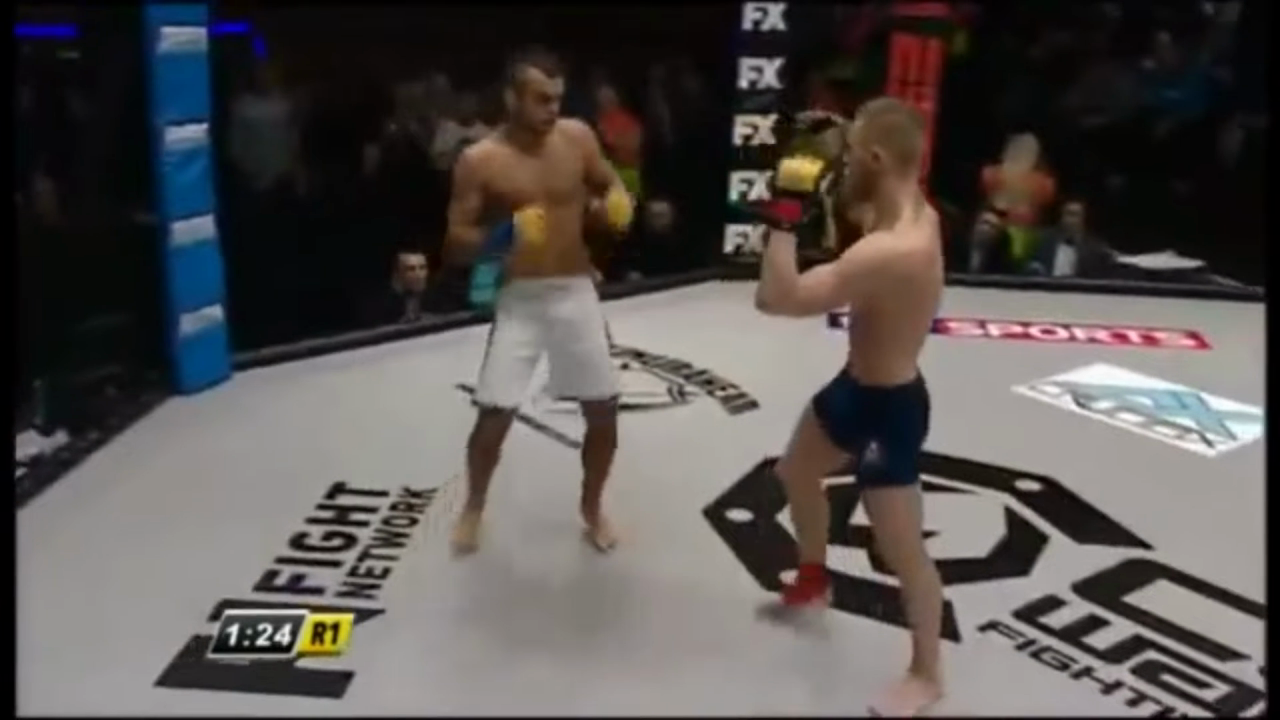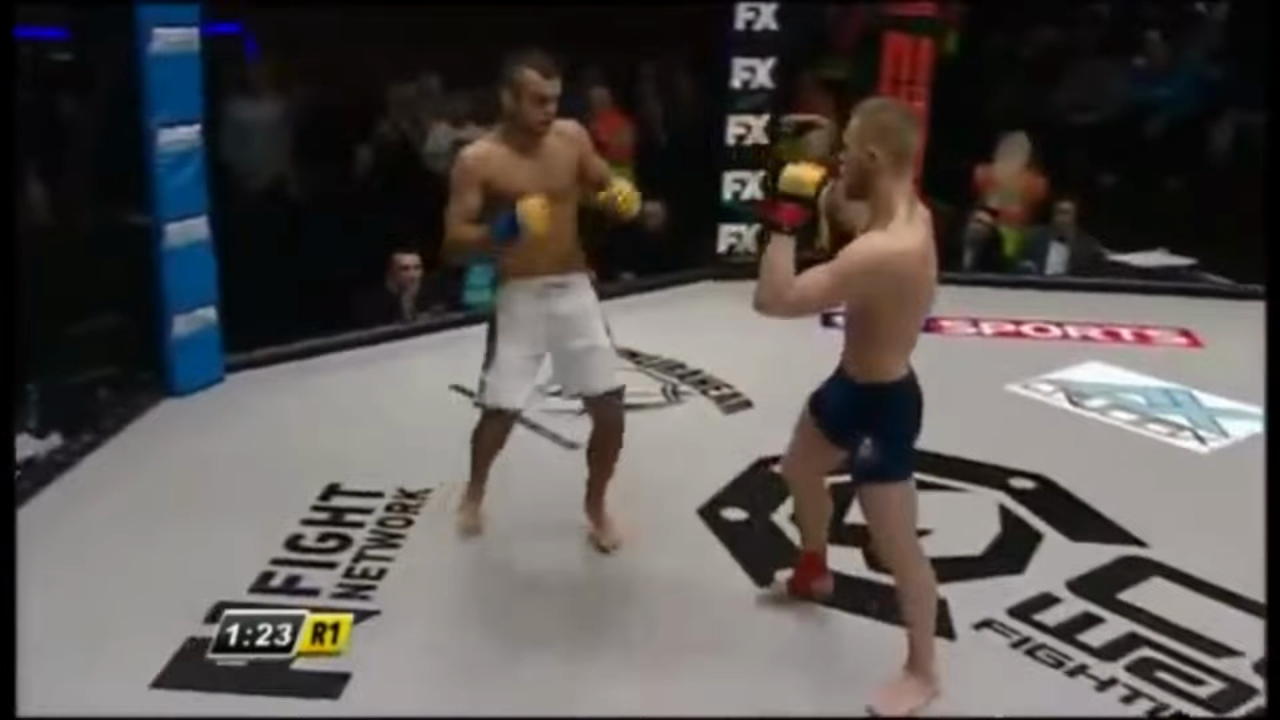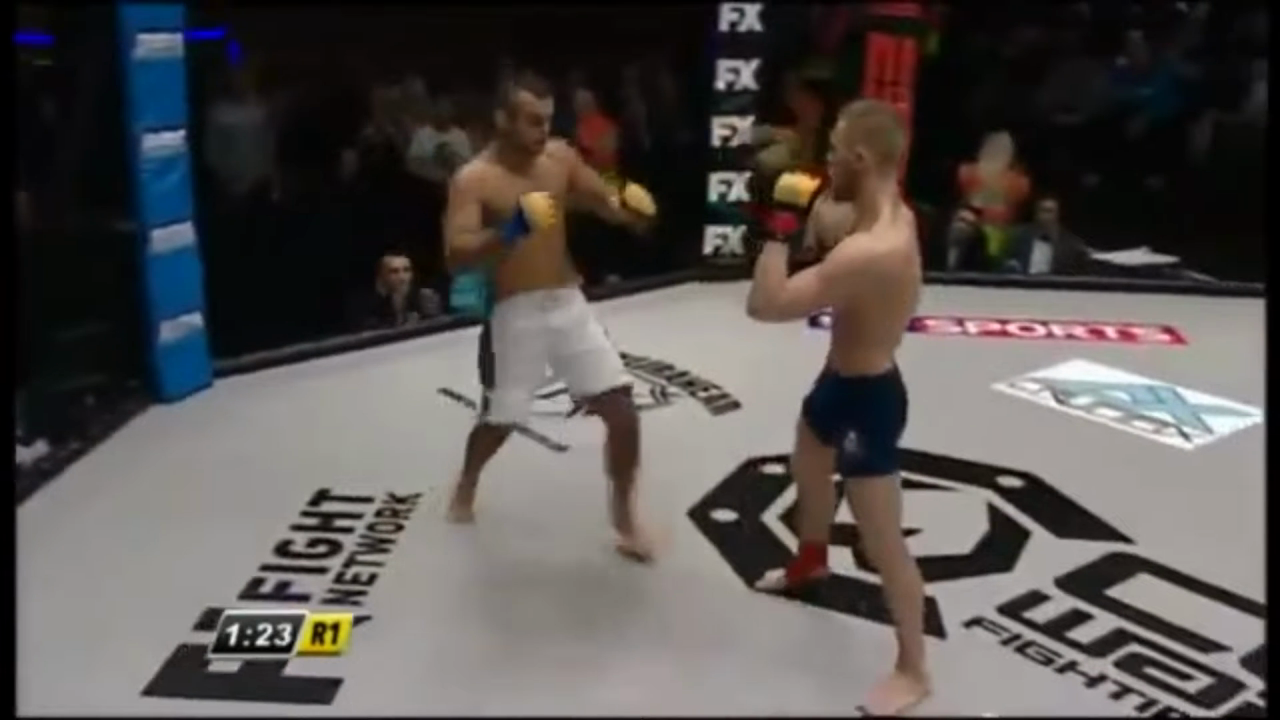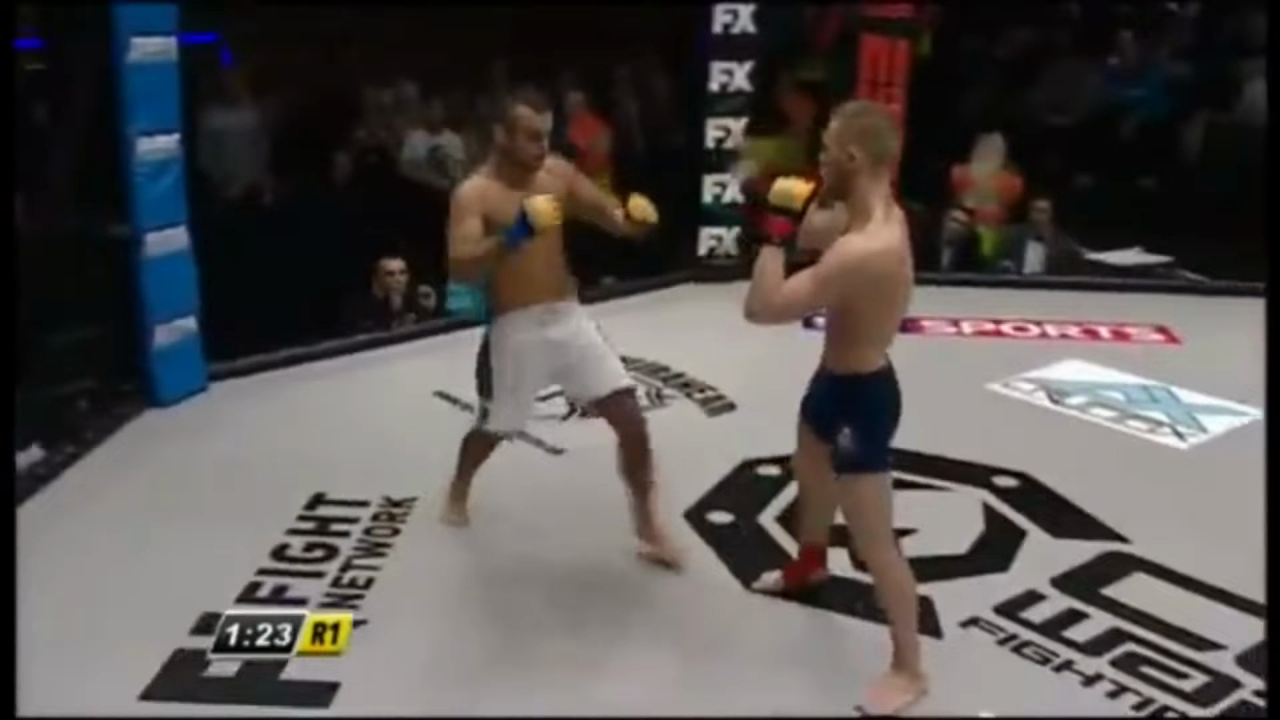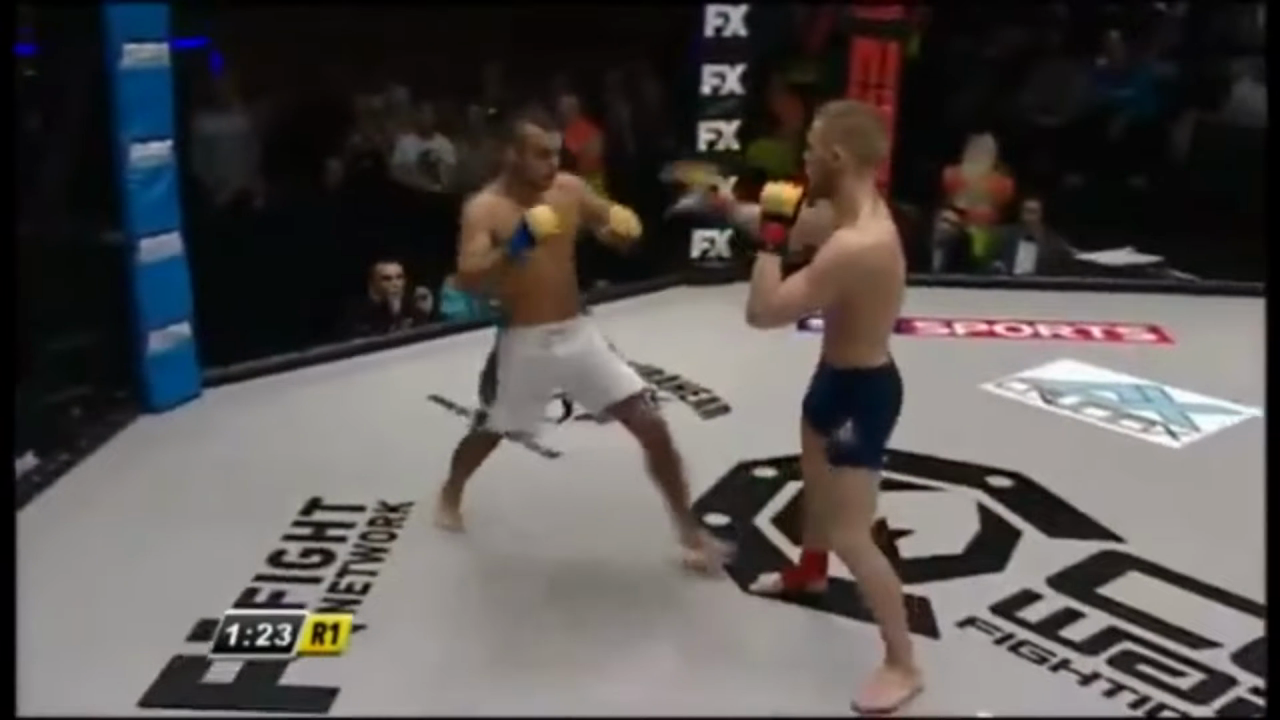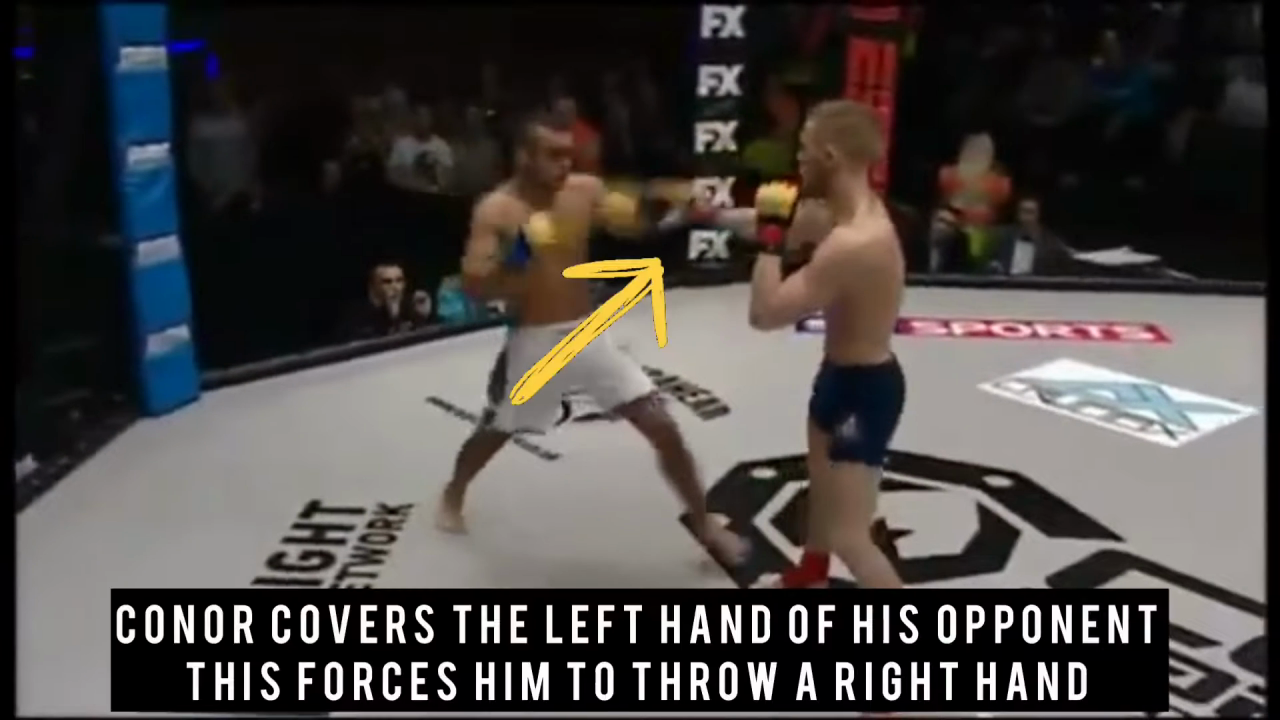
dt=0.3s
person 1, frame 1
left shoulder: (891, 253)
right shoulder: (913, 212)
left elbow: (775, 298)
right elbow: (856, 206)
left wrist: (787, 209)
right wrist: (832, 175)
left hip: (889, 409)
right hip: (856, 385)
left knee: (902, 551)
right knee: (795, 472)
right ankle: (812, 583)
person 1, frame 2
left shoulder: (885, 252)
right shoulder: (908, 212)
left elbow: (772, 299)
right elbow: (845, 212)
left wrist: (787, 215)
right wrist: (818, 180)
left hip: (881, 405)
right hip: (851, 383)
left knee: (896, 548)
right knee: (800, 470)
right ankle: (813, 573)
person 1, frame 3
left shoulder: (870, 254)
right shoulder: (891, 214)
left elbow: (765, 305)
left wrist: (782, 224)
right wrist: (803, 208)
left hip: (868, 400)
right hip: (841, 381)
left knee: (883, 543)
right knee: (808, 470)
left ankle: (912, 670)
right ankle: (810, 561)
person 1, frame 4
left shoulder: (864, 251)
right shoulder: (877, 213)
left elbow: (762, 308)
right elbow: (814, 233)
left wrist: (778, 226)
right wrist: (789, 217)
left hip: (861, 397)
right hip: (837, 378)
left knee: (873, 539)
right knee: (810, 472)
left ankle: (908, 669)
right ankle: (809, 565)
person 1, frame 5
left shoulder: (858, 246)
right shoulder: (853, 209)
left elbow: (763, 312)
right elbow: (789, 229)
left wrist: (773, 234)
right wrist: (730, 205)
left hip: (861, 392)
right hip: (838, 376)
left knee: (851, 537)
right knee: (816, 479)
left ankle: (902, 665)
right ankle: (809, 571)
person 1, frame 6
left shoulder: (852, 244)
right shoulder: (852, 206)
left elbow: (764, 313)
right elbow: (775, 220)
left wrist: (771, 236)
right wrist: (714, 213)
left hip: (864, 390)
right hip: (841, 374)
left knee: (847, 536)
right knee: (822, 482)
right ankle: (809, 574)
person 2, frame 1
left shoulder: (578, 138)
right shoulder: (479, 160)
left elbow: (610, 184)
right elbow: (457, 236)
left wrist: (616, 203)
right wrist: (503, 236)
left hip: (577, 295)
right hip: (519, 300)
left knee: (603, 414)
right knee: (493, 417)
left ankle: (592, 508)
right ankle: (474, 508)
person 2, frame 2
left shoulder: (571, 138)
right shoulder: (477, 160)
left elbow: (606, 184)
right elbow: (455, 241)
left wrist: (622, 198)
right wrist: (504, 228)
left hip: (575, 291)
right hip: (519, 298)
left knee: (610, 413)
right knee: (499, 413)
left ankle: (595, 507)
right ankle: (476, 489)
person 2, frame 3
left shoulder: (560, 157)
right shoulder: (473, 179)
left elbow: (606, 199)
right elbow: (456, 254)
left wrist: (631, 206)
right wrist: (511, 229)
left hip: (569, 304)
right hip: (516, 314)
left knee: (622, 415)
right knee: (499, 423)
left ankle: (623, 518)
right ankle: (466, 485)
person 2, frame 4
left shoulder: (558, 172)
right shoulder: (474, 193)
left elbow: (609, 213)
right elbow: (462, 267)
left wrist: (634, 216)
right wrist: (515, 234)
left hip: (570, 318)
right hip: (516, 329)
left knee: (631, 420)
right knee: (493, 429)
left ankle: (647, 526)
right ankle: (458, 491)
person 2, frame 5
left shoulder: (570, 189)
right shoulder: (483, 209)
left elbow: (617, 224)
right elbow: (470, 281)
left wrist: (623, 227)
right wrist: (517, 245)
left hip: (578, 334)
right hip: (524, 343)
left knee: (652, 426)
right knee: (489, 432)
left ankle: (691, 531)
right ankle: (450, 494)
person 2, frame 6
left shoulder: (585, 190)
right shoulder: (494, 211)
left elbow: (637, 223)
right elbow: (475, 285)
left wrist: (641, 214)
right wrist: (517, 256)
left hip: (589, 334)
right hip: (534, 342)
left knee: (662, 427)
right knee: (495, 430)
left ankle: (704, 524)
right ankle: (452, 496)
